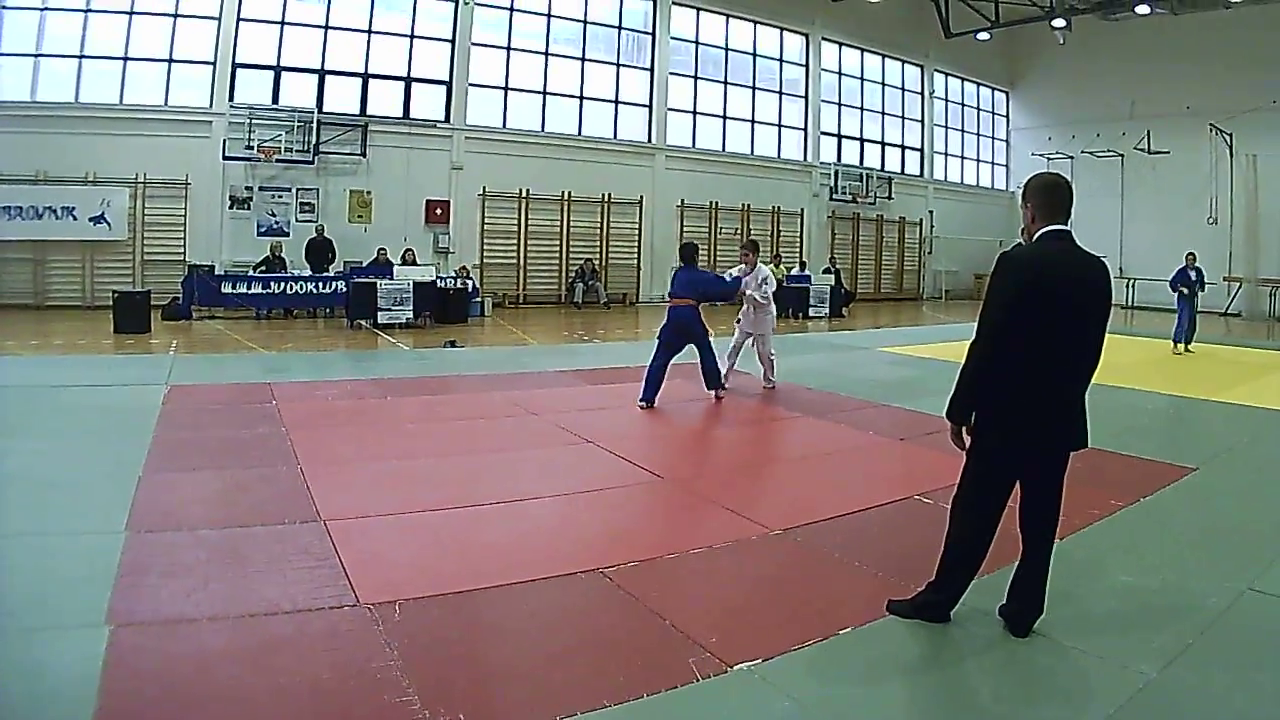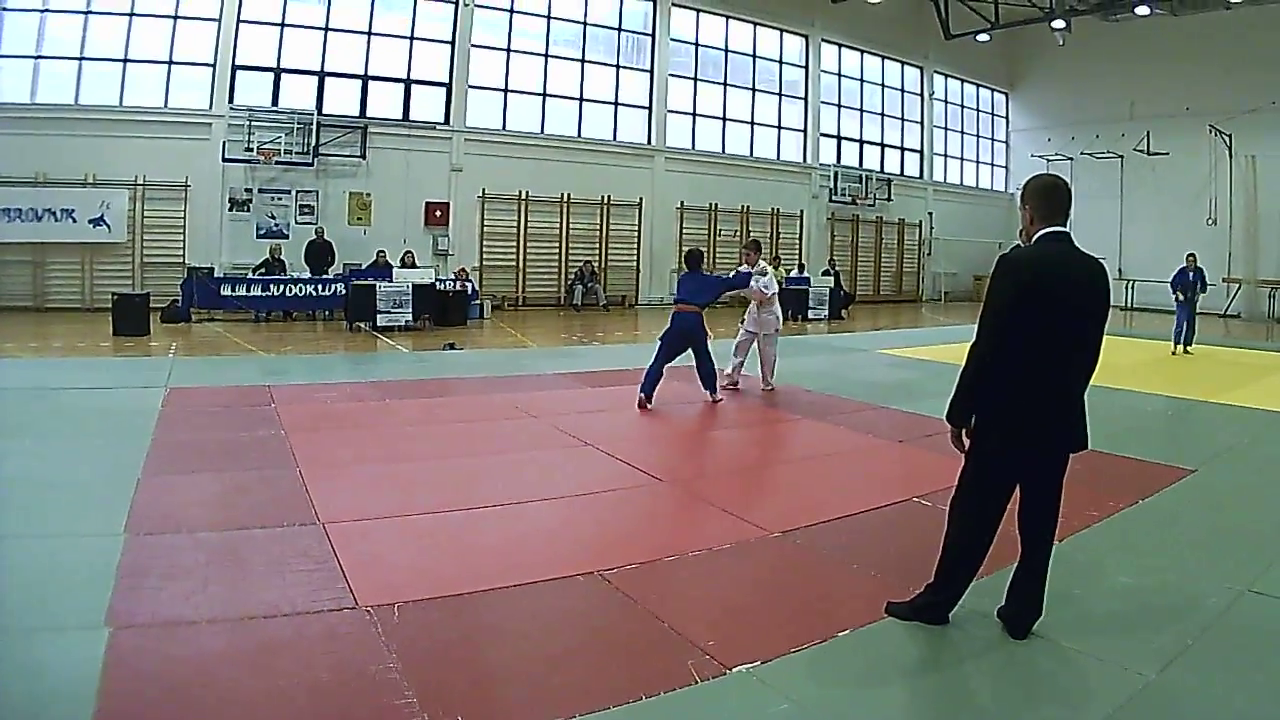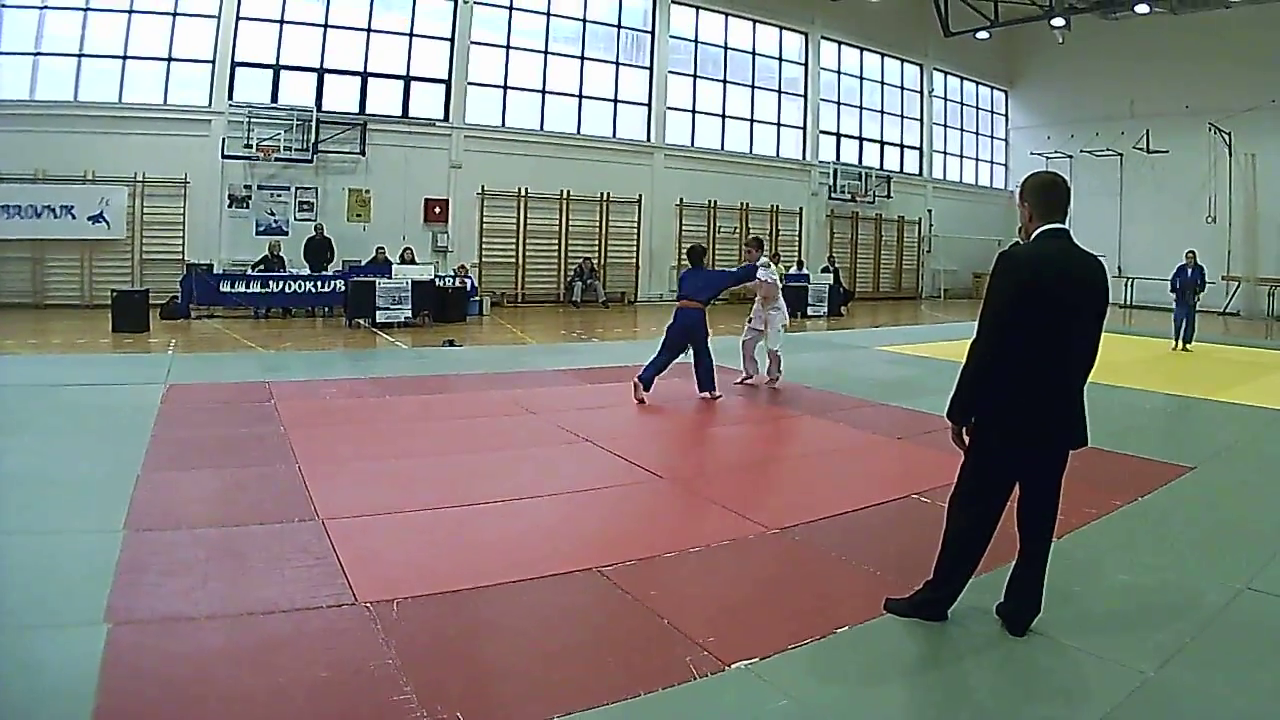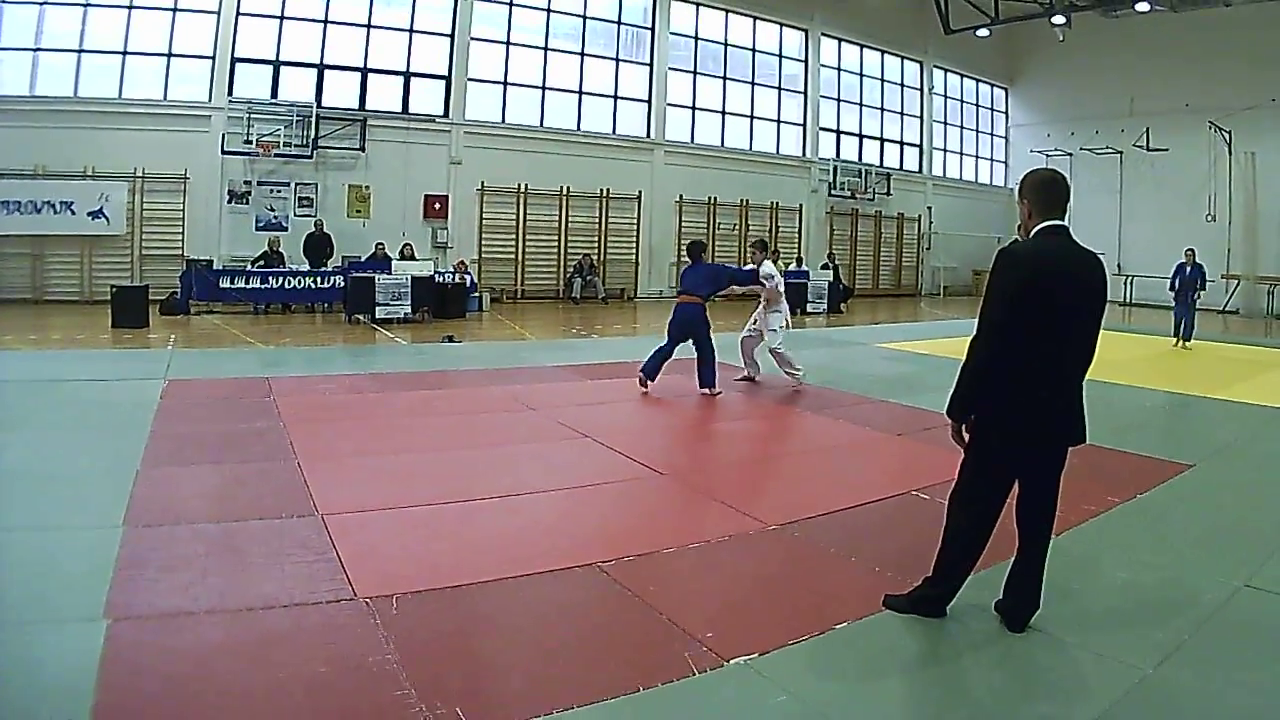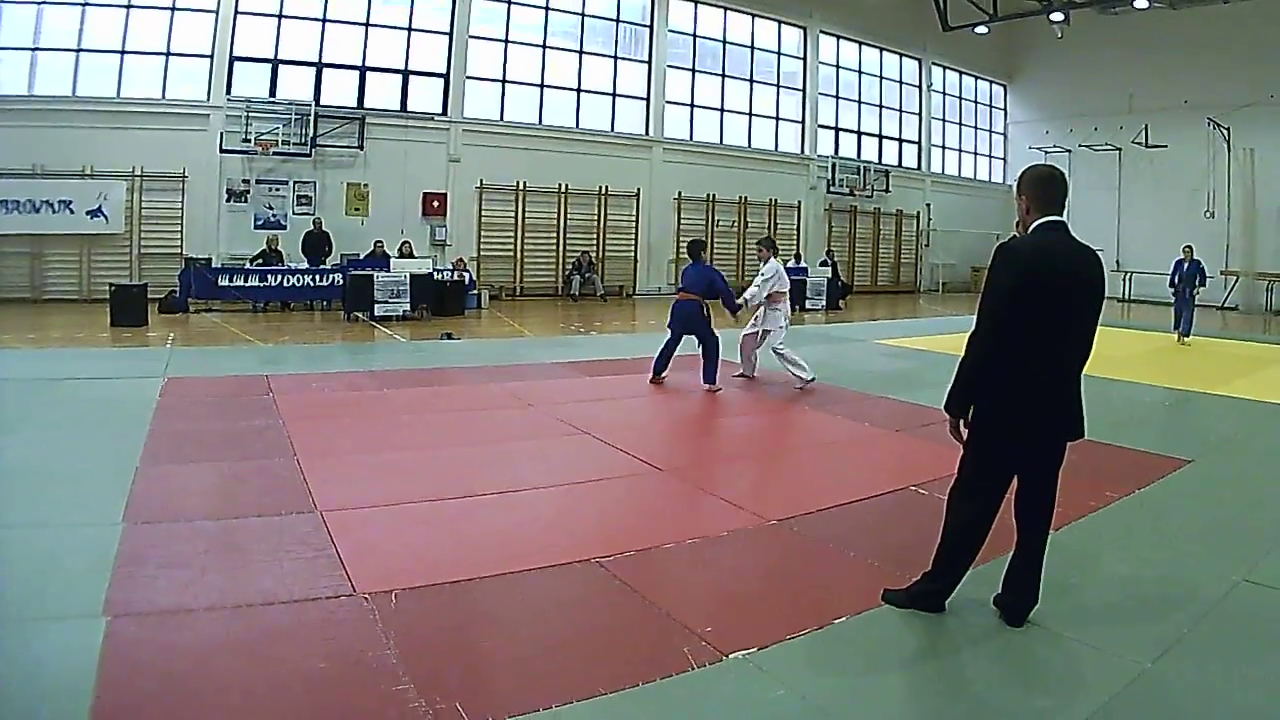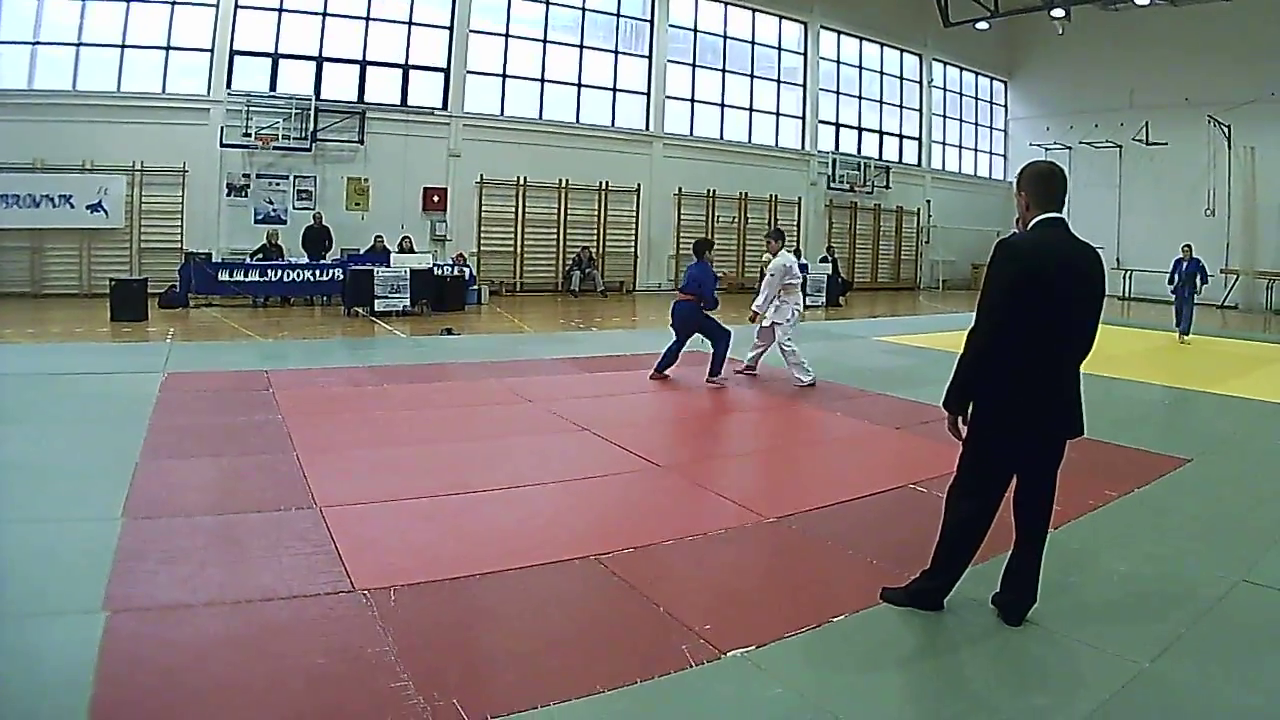
dt=0.1s
person 1, frame 1
left shoulder: (1017, 263)
right shoulder: (1096, 270)
left elbow: (987, 347)
right elbow: (1091, 349)
left wrist: (960, 411)
left hip: (1007, 415)
right hip: (1062, 416)
left knee: (974, 511)
right knee: (1040, 519)
left ankle: (939, 599)
right ankle: (1022, 611)
person 1, frame 2
left shoulder: (1017, 265)
right shoulder: (1094, 272)
left elbow: (987, 349)
right elbow: (1089, 351)
left wrist: (960, 414)
left hip: (1008, 417)
right hip: (1062, 418)
left knee: (973, 512)
right knee: (1039, 521)
left ankle: (938, 601)
right ankle: (1021, 613)
person 1, frame 3
left shoulder: (1017, 262)
right shoulder: (1092, 269)
left elbow: (988, 346)
right elbow: (1087, 347)
left wrist: (960, 411)
left hip: (1007, 414)
right hip: (1060, 414)
left knee: (972, 509)
right knee: (1038, 517)
left ankle: (936, 597)
right ankle: (1020, 610)
person 1, frame 4
left shoulder: (1017, 259)
right shoulder: (1092, 266)
left elbow: (988, 343)
right elbow: (1085, 344)
left wrist: (961, 408)
left hip: (1007, 411)
right hip: (1060, 412)
left knee: (973, 506)
right knee: (1037, 514)
left ankle: (935, 593)
right ankle: (1019, 606)
person 1, frame 5
left shoulder: (1015, 254)
right shoulder: (1089, 261)
left elbow: (987, 339)
right elbow: (1082, 338)
left wrist: (958, 403)
left hip: (1006, 406)
right hip: (1058, 406)
left knee: (972, 500)
right knee: (1036, 508)
left ankle: (934, 589)
right ankle: (1018, 600)
person 1, frame 6
left shoulder: (1015, 251)
right shoulder: (1089, 258)
left elbow: (986, 335)
right elbow: (1085, 336)
left wrist: (957, 400)
left hip: (1005, 403)
right hip: (1057, 404)
left knee: (971, 498)
right knee: (1035, 506)
left ankle: (932, 587)
right ankle: (1016, 599)
person 2, frame 1
left shoulder: (677, 274)
right shoulder: (704, 277)
right elbow: (727, 292)
right wrist: (737, 280)
left hip: (673, 315)
right hip: (691, 315)
left knee: (661, 359)
right knee: (706, 352)
left ankle: (647, 399)
right ankle: (717, 388)
person 2, frame 2
left shoulder: (682, 279)
right shoulder: (710, 281)
right elbow: (735, 282)
right wrist: (754, 274)
left hip: (677, 320)
right hip: (694, 321)
left knee: (661, 359)
right knee: (703, 357)
left ankle: (645, 393)
right ankle: (713, 393)
person 2, frame 3
left shoulder: (685, 275)
right shoulder: (713, 276)
right elbow: (737, 276)
right wrist: (756, 268)
left hip: (680, 315)
right hip: (696, 317)
left knee: (665, 354)
right knee: (702, 353)
left ankle: (642, 380)
right ankle: (709, 390)
person 2, frame 4
left shoulder: (686, 272)
right shoulder: (713, 270)
right elbow: (738, 276)
right wrist: (758, 276)
left hip: (680, 310)
right hip: (696, 311)
left knee: (670, 345)
right knee: (705, 348)
left ankle: (646, 373)
right ankle: (709, 386)
person 2, frame 5
left shoulder: (687, 270)
right shoulder: (709, 271)
right elbow: (725, 293)
right wrist: (735, 309)
left hip: (678, 307)
right hip: (692, 309)
left knee: (674, 340)
right knee: (710, 343)
left ankle: (656, 374)
right ankle: (709, 382)
person 2, frame 6
left shoulder: (692, 268)
right shoulder: (706, 272)
right elbow: (709, 301)
right wrist: (713, 304)
left hip: (679, 308)
right hip: (691, 310)
left knee: (681, 340)
right knee: (722, 336)
left ankle: (658, 371)
right ankle: (713, 375)
person 3, frame 1
left shoulder: (763, 273)
right shoulder: (742, 269)
left elbow: (764, 298)
right elbow: (728, 279)
left wrist: (744, 291)
left hip: (764, 314)
right hip: (748, 311)
left knee: (764, 350)
right knee: (735, 346)
left ankle: (768, 379)
right ankle: (724, 377)
person 3, frame 2
left shoulder: (764, 270)
right shoulder: (746, 269)
left elbow: (764, 291)
left hip: (768, 313)
right hip: (754, 311)
left knee: (768, 351)
right knee: (740, 345)
left ankle: (767, 381)
right ankle: (733, 378)
person 3, frame 3
left shoulder: (766, 266)
left elbow: (773, 284)
left hip: (774, 309)
right hip: (760, 307)
left knee: (772, 347)
right knee: (747, 341)
left ankle: (773, 375)
right ankle: (750, 373)
person 3, frame 4
left shoulder: (767, 270)
right shoulder: (758, 268)
left elbow: (772, 288)
left hip: (776, 311)
right hip: (764, 309)
left knee: (774, 346)
right knee: (747, 340)
left ankle: (795, 374)
right ankle: (751, 372)
person 3, frame 5
left shoulder: (771, 268)
right shoulder: (769, 266)
left elbow: (759, 289)
right elbow: (763, 290)
left wrist: (743, 300)
left hip: (776, 311)
right hip: (767, 309)
left knee: (776, 346)
right knee: (747, 338)
left ankle: (806, 376)
right ankle: (747, 370)
person 3, frame 6
left shoulder: (780, 262)
right shoulder: (787, 258)
left elbow: (769, 287)
left wrist: (756, 310)
left hip: (788, 304)
right hip: (780, 302)
left knee: (784, 341)
right knee: (764, 334)
left ankle: (806, 377)
right ankle: (751, 365)
